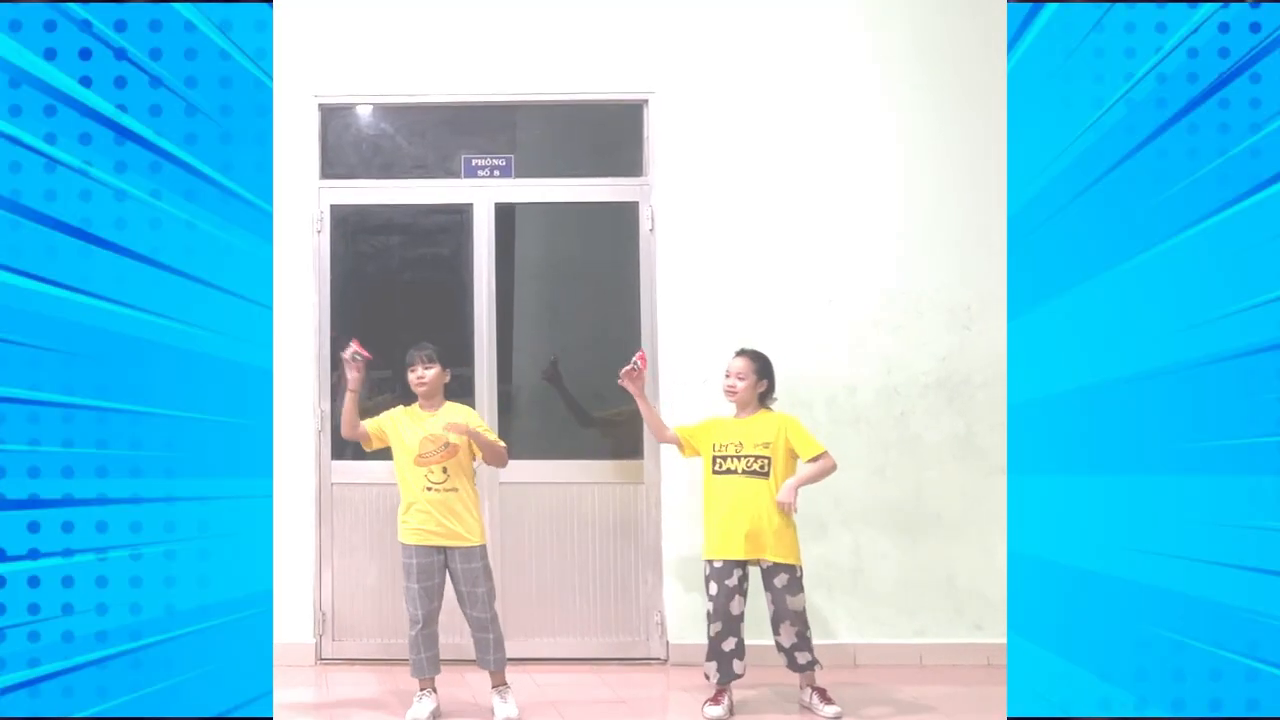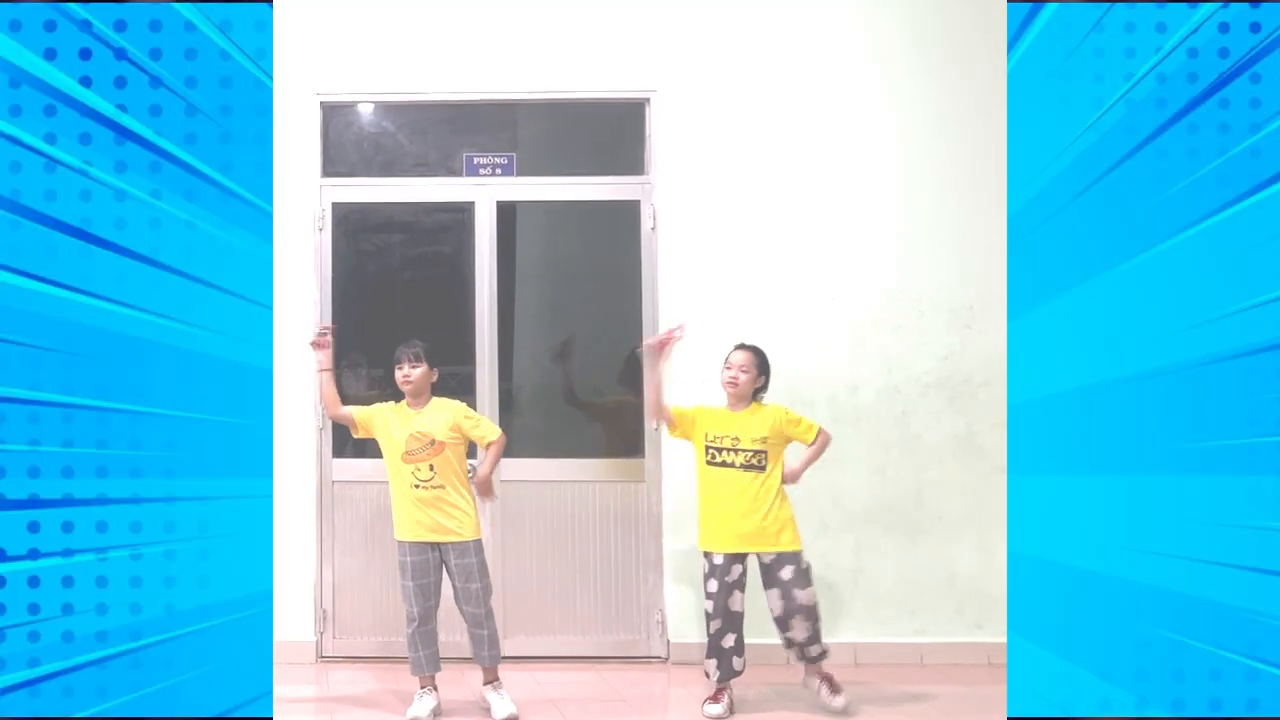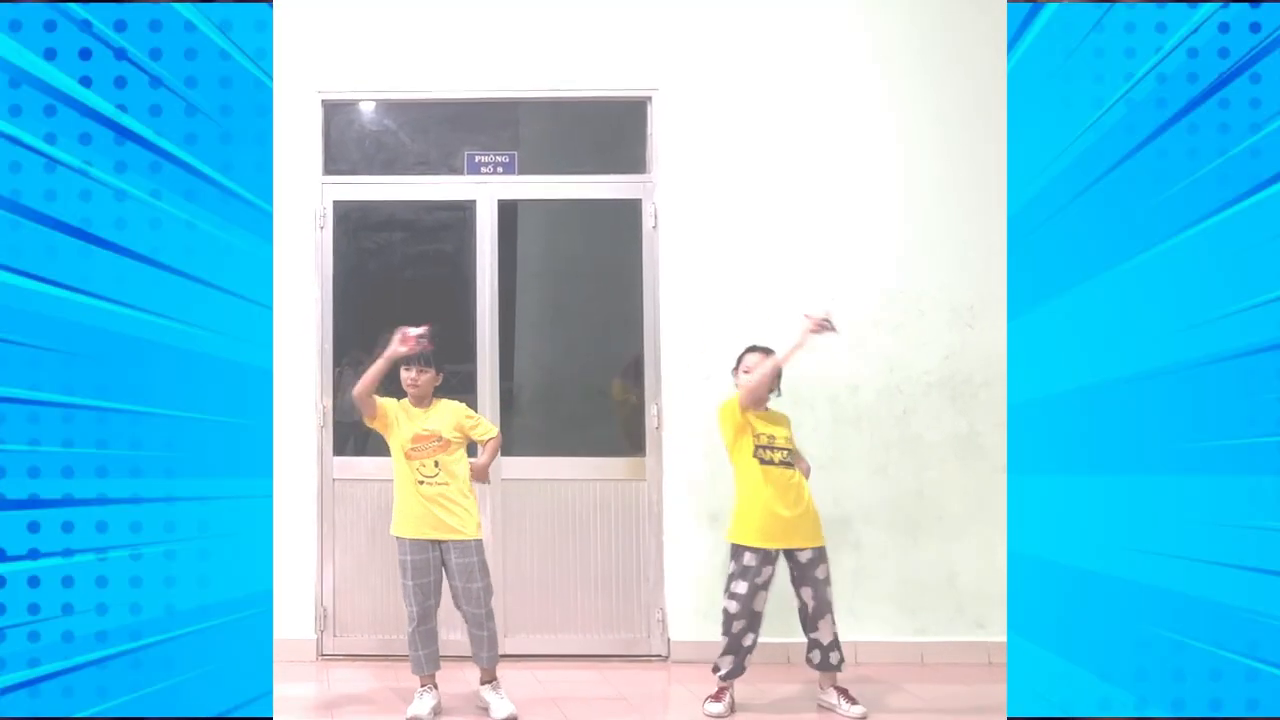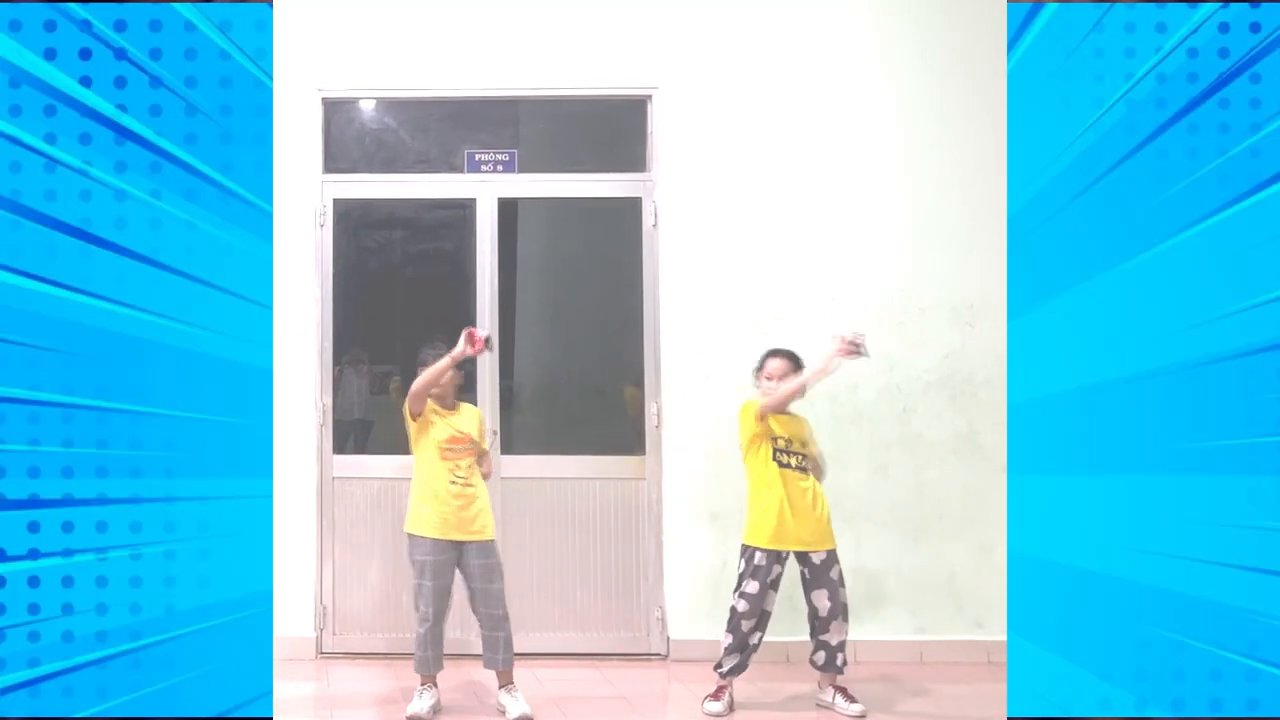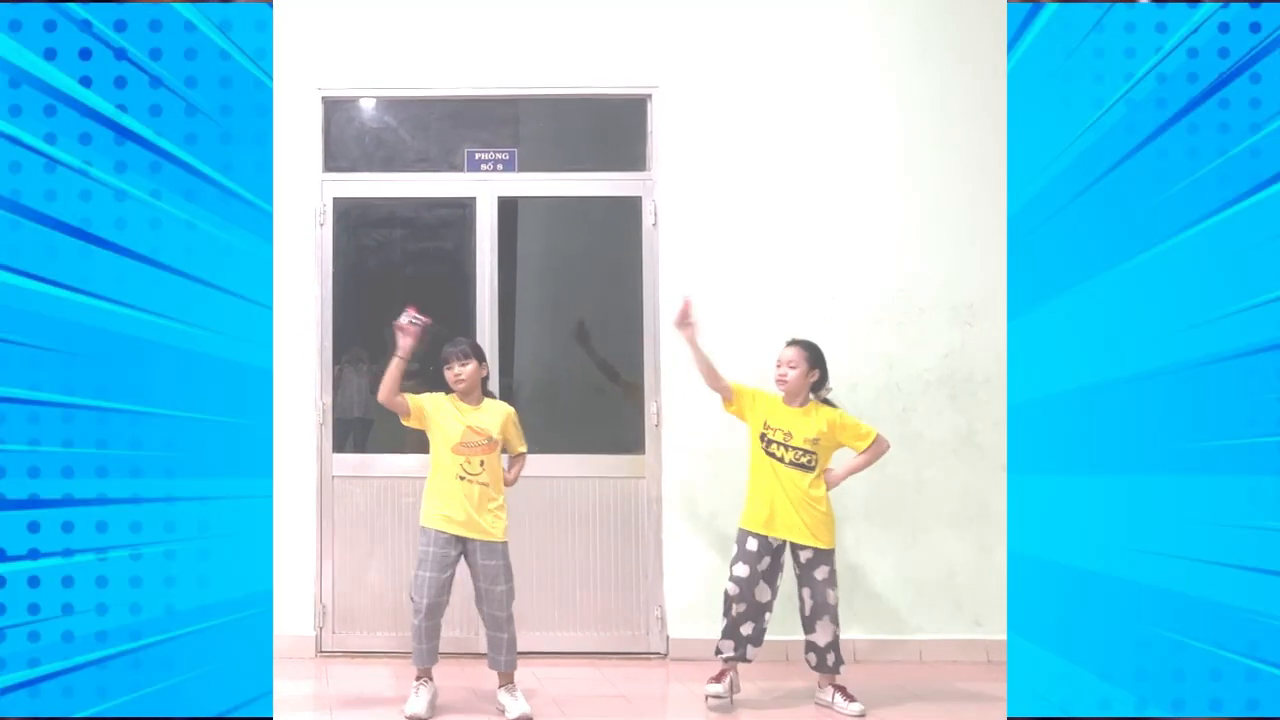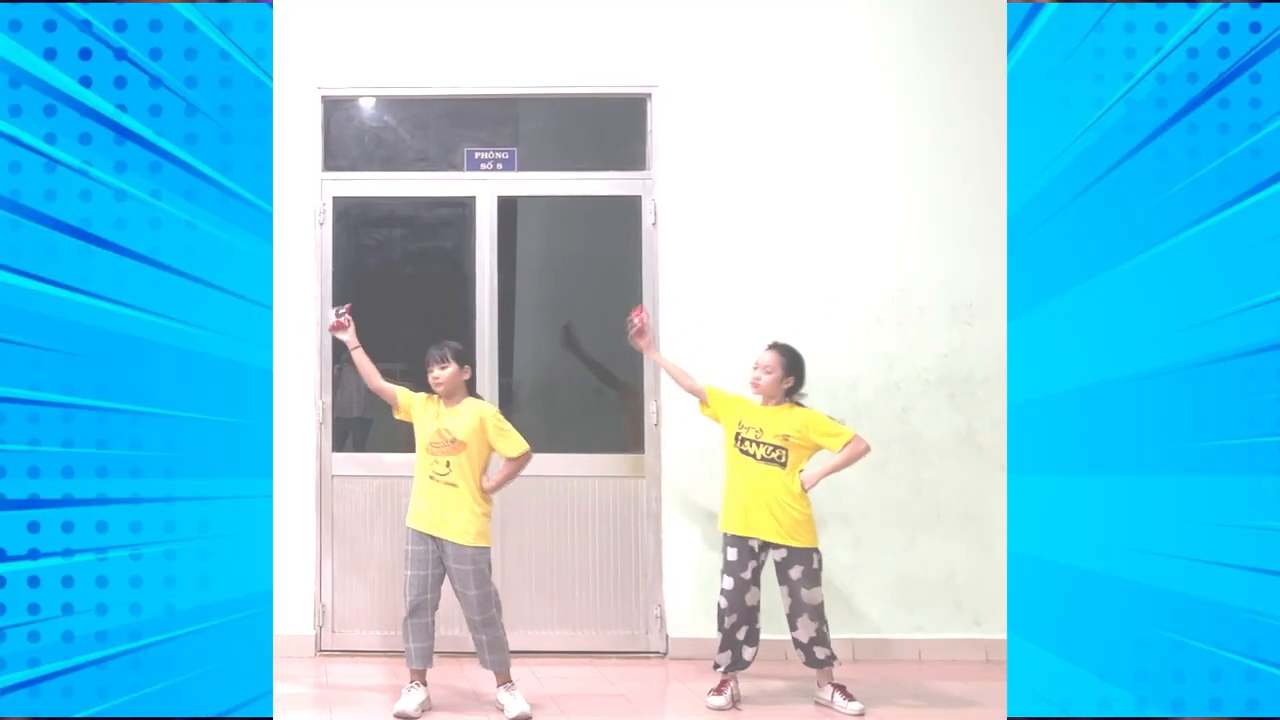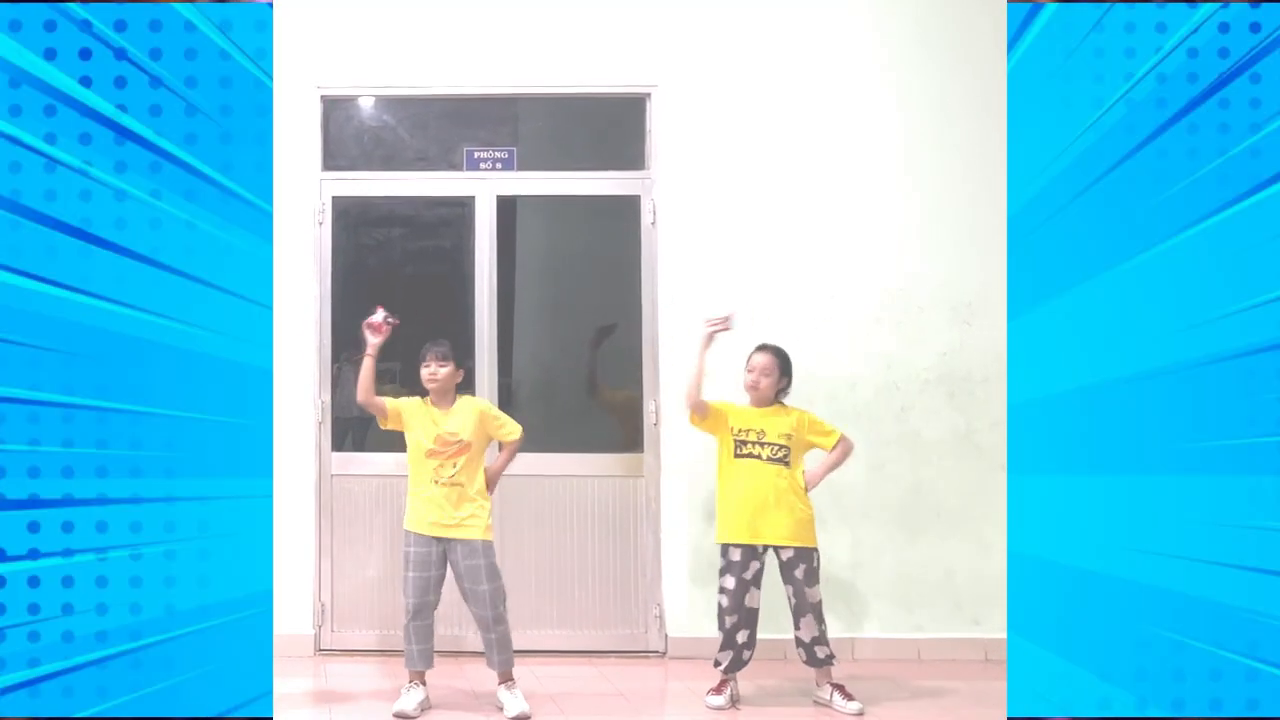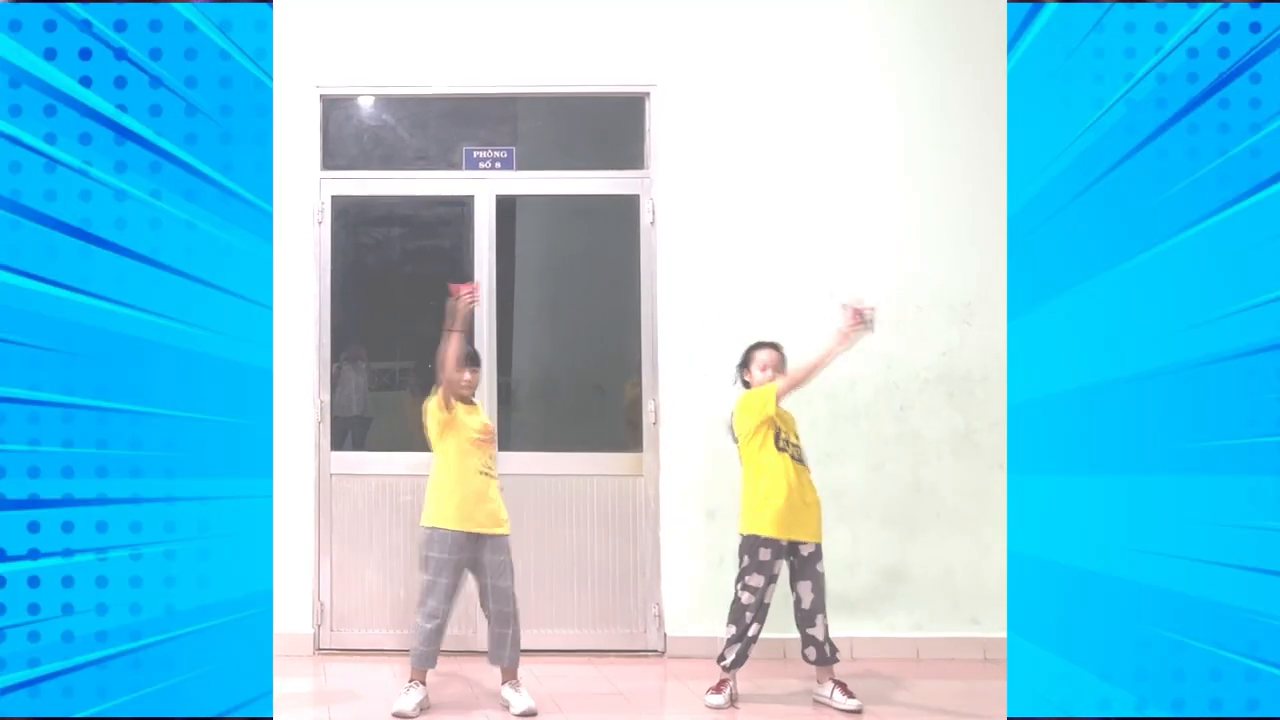
dt=0.3s
person 1, frame 1
left shoulder: (465, 415)
right shoulder: (396, 419)
left elbow: (501, 459)
right elbow: (350, 432)
left wrist: (472, 434)
right wrist: (353, 386)
left hip: (465, 533)
right hip: (418, 534)
left knee: (482, 612)
right knee: (421, 616)
left ankle: (500, 688)
person 1, frame 2
left shoulder: (453, 411)
right shoulder: (383, 416)
left elbow: (496, 437)
right elbow: (333, 410)
left wrist: (486, 472)
right wrist: (325, 362)
left hip: (459, 528)
right hip: (412, 532)
left knee: (477, 606)
right knee: (419, 613)
left ankle: (492, 684)
person 1, frame 3
left shoulder: (455, 411)
right shoulder: (391, 412)
left elbow: (491, 435)
right elbow: (359, 394)
left wrist: (483, 461)
right wrist: (391, 354)
left hip: (460, 527)
right hip: (413, 530)
left knee: (477, 606)
right knee: (420, 612)
left ankle: (489, 684)
person 1, frame 4
left shoulder: (473, 414)
right shoulder: (421, 411)
right elbow: (417, 388)
left wrist: (484, 468)
right wrist: (457, 352)
left hip: (476, 528)
right hip: (430, 528)
left knee: (493, 608)
right knee: (430, 611)
left ankle: (506, 687)
right ankle: (428, 687)
person 1, frame 5
left shoulder: (504, 412)
right shoulder: (434, 406)
left elbow: (519, 451)
right elbow: (386, 397)
left wrist: (511, 475)
right wrist: (403, 350)
left hip: (488, 527)
right hip: (440, 523)
left knee: (498, 609)
right knee: (427, 604)
left ankle: (507, 687)
right ankle: (423, 683)
person 1, frame 6
left shoulder: (481, 413)
right shoulder: (420, 405)
left elbow: (521, 453)
right elbow: (376, 383)
left wrist: (493, 484)
right wrist: (352, 342)
left hip: (465, 528)
right hip: (422, 525)
left knee: (481, 610)
right knee: (417, 605)
left ankle: (505, 686)
right ankle: (417, 686)
person 1, frame 7
left shoulder: (478, 409)
right shoulder: (408, 410)
left elbow: (514, 435)
right elbow: (365, 399)
left wrist: (495, 471)
right wrist: (372, 349)
left hip: (470, 527)
right hip: (422, 527)
left knee: (489, 608)
right knee: (417, 607)
left ankle: (507, 684)
right ankle: (416, 686)
person 1, frame 8
left shoulder: (476, 408)
right shoulder: (439, 406)
right elbow: (447, 373)
right wrist: (457, 323)
left hip: (491, 525)
right hip: (448, 524)
left knee: (503, 607)
right knee: (434, 606)
left ankle: (510, 684)
right ankle: (416, 685)
person 2, frame 1
left shoulder: (783, 425)
right shoulder: (712, 429)
left elbow: (827, 463)
right elbow: (663, 434)
left wrist: (793, 483)
right wrist: (639, 394)
left hip: (774, 539)
right hip: (725, 542)
left knee: (789, 613)
right knee: (722, 615)
left ankle: (809, 686)
right ankle: (722, 688)
person 2, frame 2
left shoulder: (775, 417)
right shoulder: (700, 418)
left elbow: (821, 436)
right elbow: (655, 411)
left wrist: (797, 467)
right wrist: (655, 364)
left hip: (772, 530)
right hip: (721, 534)
left knee: (798, 602)
right knee: (722, 610)
left ankle: (816, 671)
right ankle: (722, 687)
person 2, frame 3
left shoulder: (781, 420)
right shoulder: (733, 413)
right elbow: (749, 390)
left wrist: (801, 469)
right wrist: (799, 340)
left hip: (802, 528)
right hip: (755, 530)
left knee: (820, 606)
right knee: (741, 608)
left ankle: (828, 687)
right ankle: (724, 686)
person 2, frame 4
left shoulder: (799, 423)
right shoulder: (752, 417)
right elbow: (774, 400)
left wrist: (814, 475)
right wrist: (827, 363)
left hip: (814, 531)
right hip: (767, 531)
left knee: (831, 606)
right knee: (748, 607)
left ankle: (828, 686)
right ankle: (723, 685)
person 2, frame 5
left shoulder: (831, 419)
right shoulder: (756, 403)
left elbow: (880, 445)
right elbow: (715, 383)
left wrist: (840, 474)
right wrist: (692, 340)
left hip: (811, 526)
right hip: (762, 522)
left knee: (821, 604)
right knee: (742, 593)
left ankle: (828, 684)
right ankle: (728, 671)
person 2, frame 6
left shoulder: (805, 419)
right shoulder: (733, 407)
left elbow: (859, 445)
right elbow: (690, 385)
left wrist: (817, 473)
right wrist: (650, 349)
left hip: (791, 528)
right hip: (742, 526)
left knee: (806, 604)
right knee: (734, 602)
left ankle: (826, 685)
right ankle: (728, 680)
person 2, frame 7
left shoulder: (797, 419)
right shoulder: (726, 415)
left elbow: (844, 444)
right elbow: (693, 403)
left wrist: (815, 475)
right wrist: (703, 348)
left hip: (792, 528)
right hip: (741, 529)
left knee: (807, 605)
right knee: (734, 605)
left ankle: (825, 683)
right ankle: (728, 680)
person 2, frame 8
left shoulder: (785, 416)
right shoulder: (750, 405)
right elbow: (795, 380)
right wrist: (840, 340)
left hip: (804, 524)
right hip: (765, 523)
left knee: (812, 602)
right knee: (749, 601)
left ankle: (825, 681)
right ankle: (727, 678)
